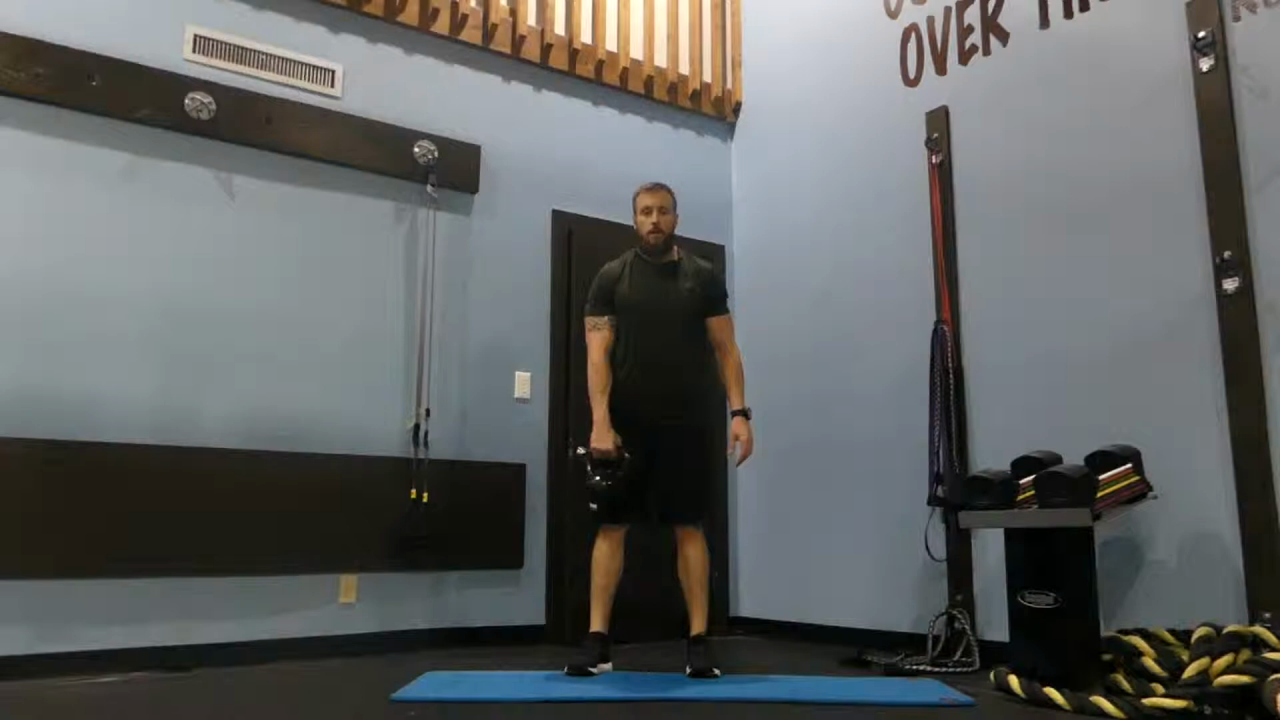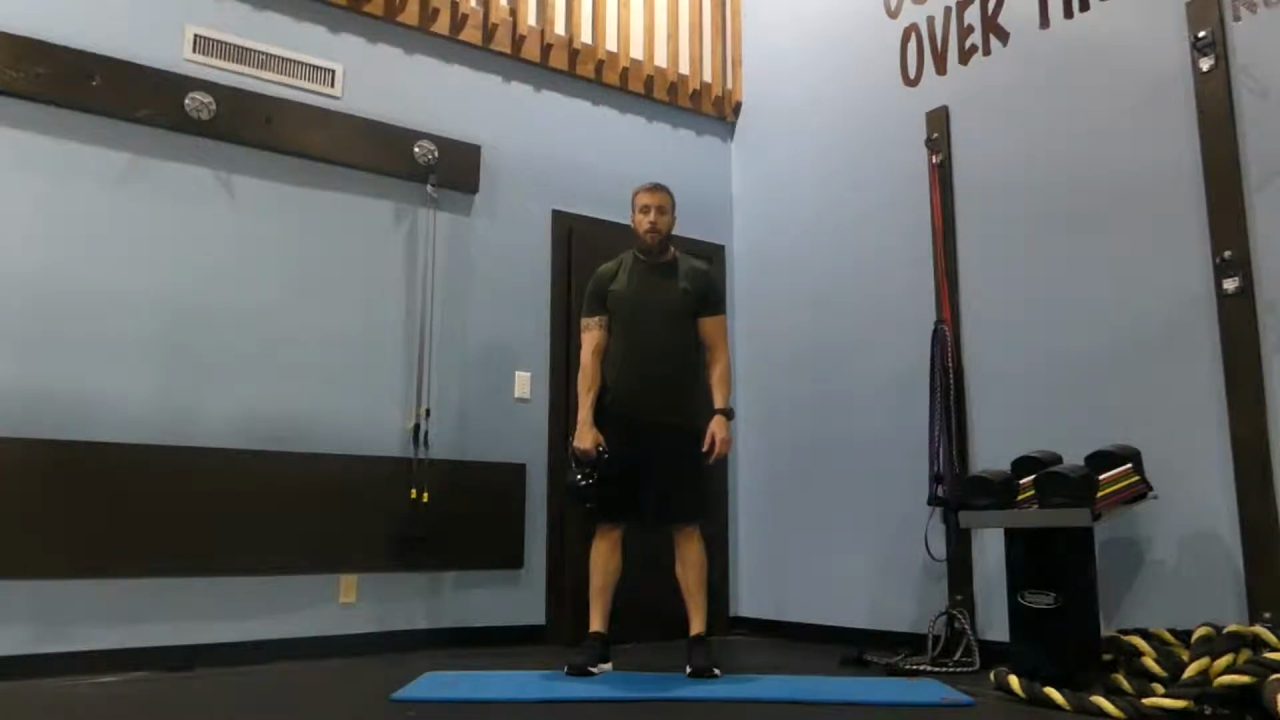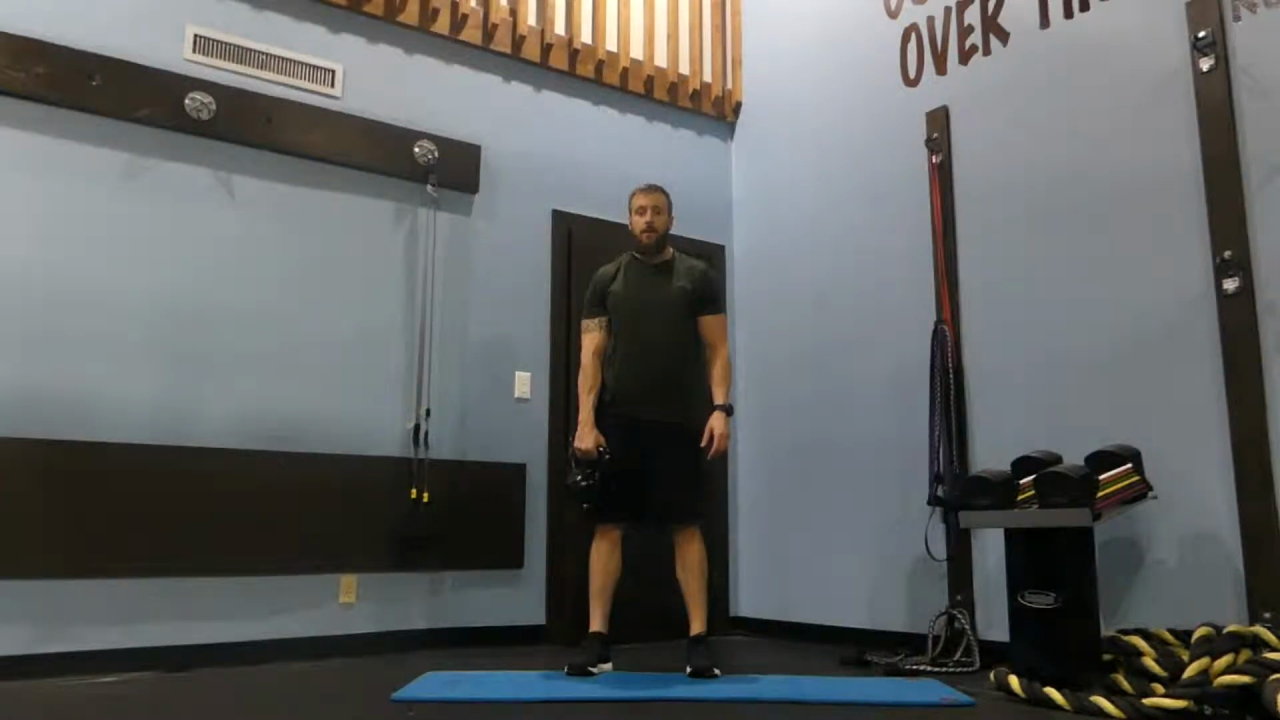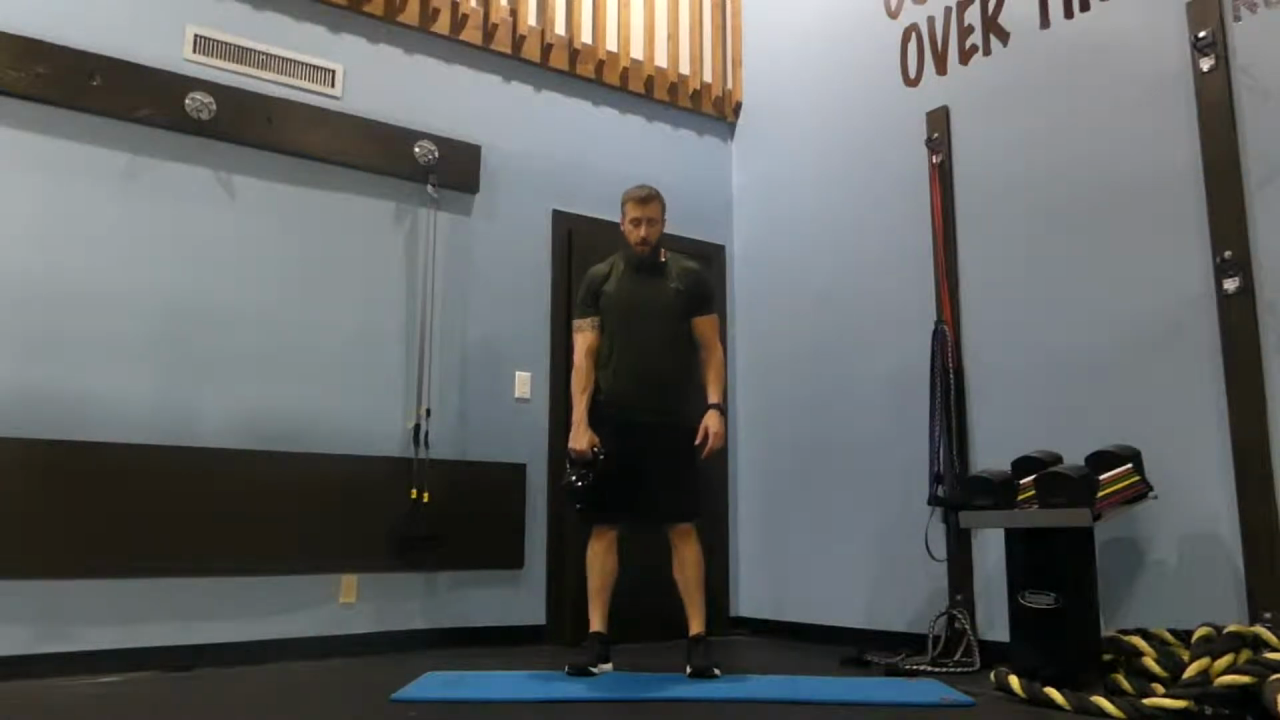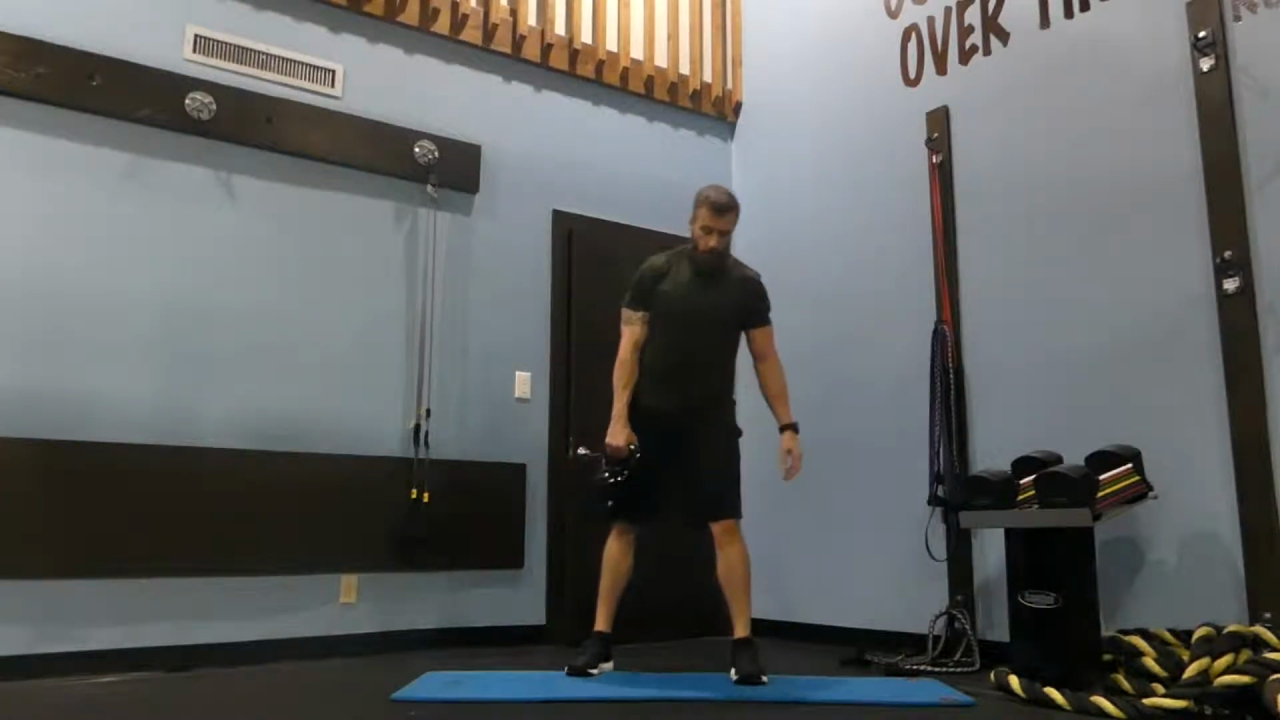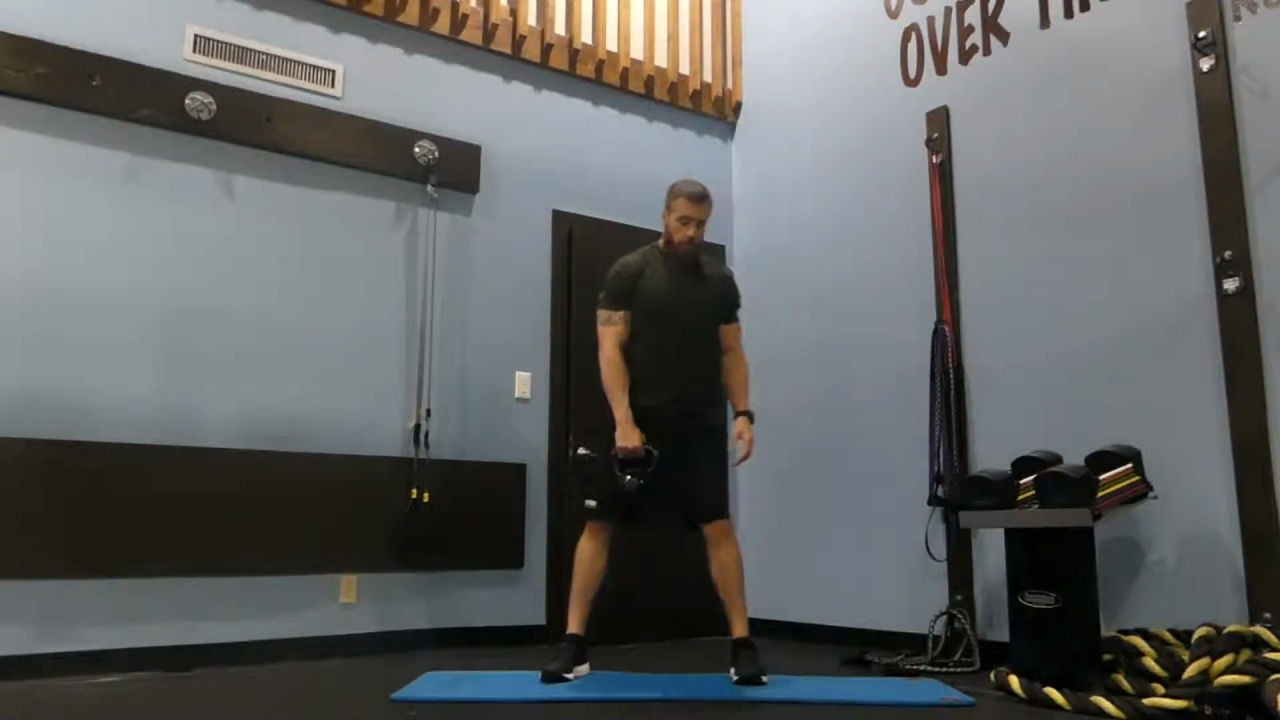
dt=0.7s
person 1, frame 1
left shoulder: (704, 276)
right shoulder: (611, 277)
left elbow: (726, 349)
right elbow: (598, 354)
left wrist: (739, 412)
right wrist: (601, 422)
left hip: (687, 425)
right hip: (625, 425)
left knee: (689, 528)
right knee: (611, 527)
left ankle: (698, 641)
right ankle: (598, 640)
person 1, frame 2
left shoulder: (699, 277)
right shoulder: (608, 277)
left elbow: (717, 351)
right elbow: (591, 353)
left wrist: (720, 413)
right wrist: (585, 420)
left hip: (680, 424)
right hip: (617, 423)
left knee: (687, 527)
right knee: (608, 526)
left ankle: (698, 640)
right ankle: (596, 639)
person 1, frame 3
left shoulder: (698, 277)
right shoulder: (607, 279)
left elbow: (717, 349)
right elbow: (592, 354)
left wrist: (720, 407)
right wrist: (586, 422)
left hip: (681, 424)
right hip: (618, 423)
left knee: (687, 527)
right knee: (608, 527)
left ankle: (699, 640)
right ankle: (597, 640)
person 1, frame 4
left shoulder: (689, 276)
right shoulder: (599, 279)
left elbow: (710, 348)
right elbow: (584, 355)
left wrist: (714, 407)
right wrist: (580, 422)
left hip: (675, 424)
right hip: (613, 424)
left knee: (682, 528)
right knee: (604, 528)
left ankle: (698, 640)
right ankle: (598, 641)
person 1, frame 5
left shoulder: (746, 285)
right shoulder: (655, 273)
left elbow: (766, 358)
right elbow: (629, 349)
left wrist: (787, 426)
right wrist: (618, 420)
left hip: (710, 424)
right hip: (648, 420)
left knee: (725, 528)
right knee: (622, 525)
left ankle: (743, 645)
right ankle: (599, 643)
person 1, frame 6
left shoulder: (720, 280)
right shoulder: (629, 271)
left elbow: (731, 352)
right elbow: (611, 349)
left wrist: (742, 413)
right wrist: (624, 422)
left hip: (697, 425)
right hip: (636, 422)
left knee: (718, 528)
right knee: (598, 525)
left ankle: (742, 644)
right ankle: (573, 643)
